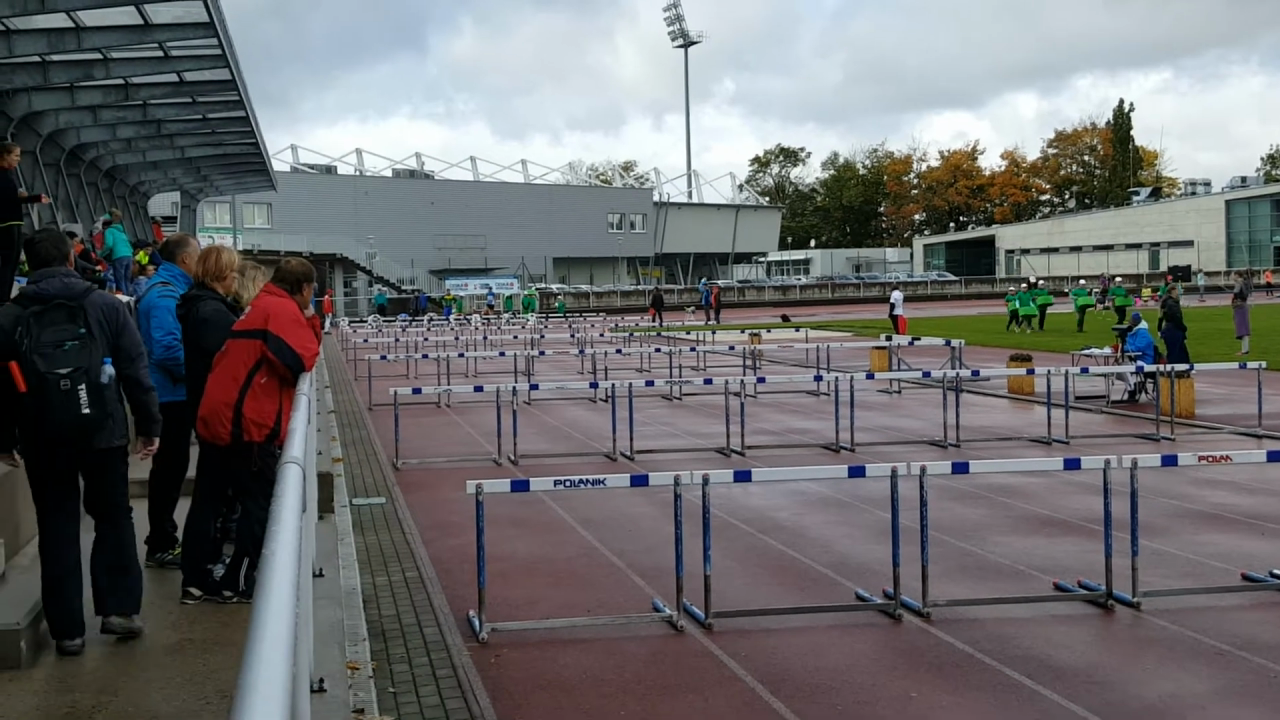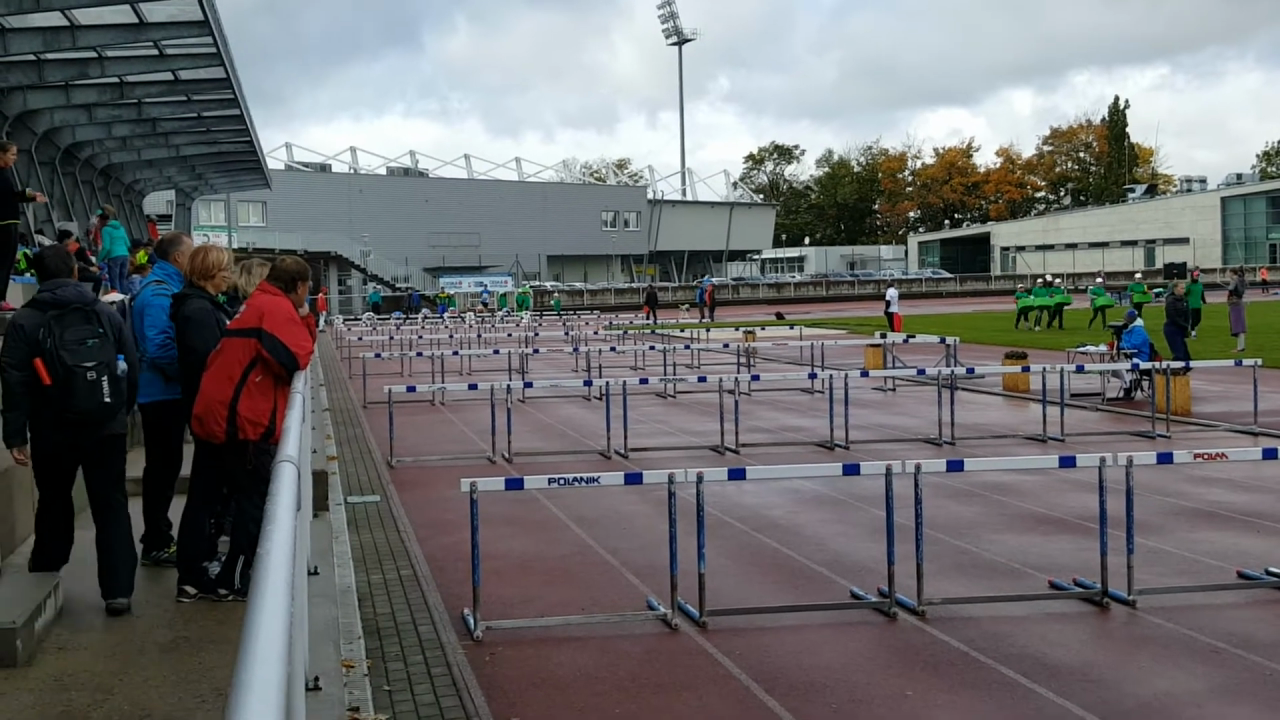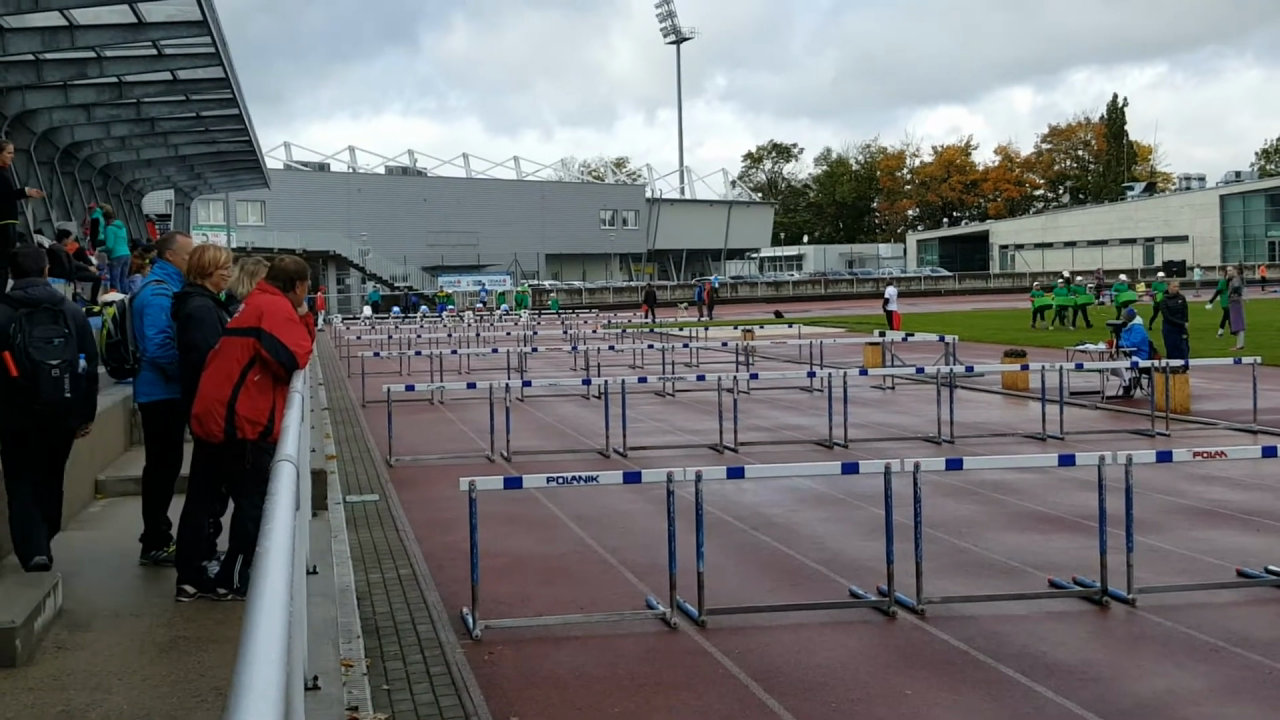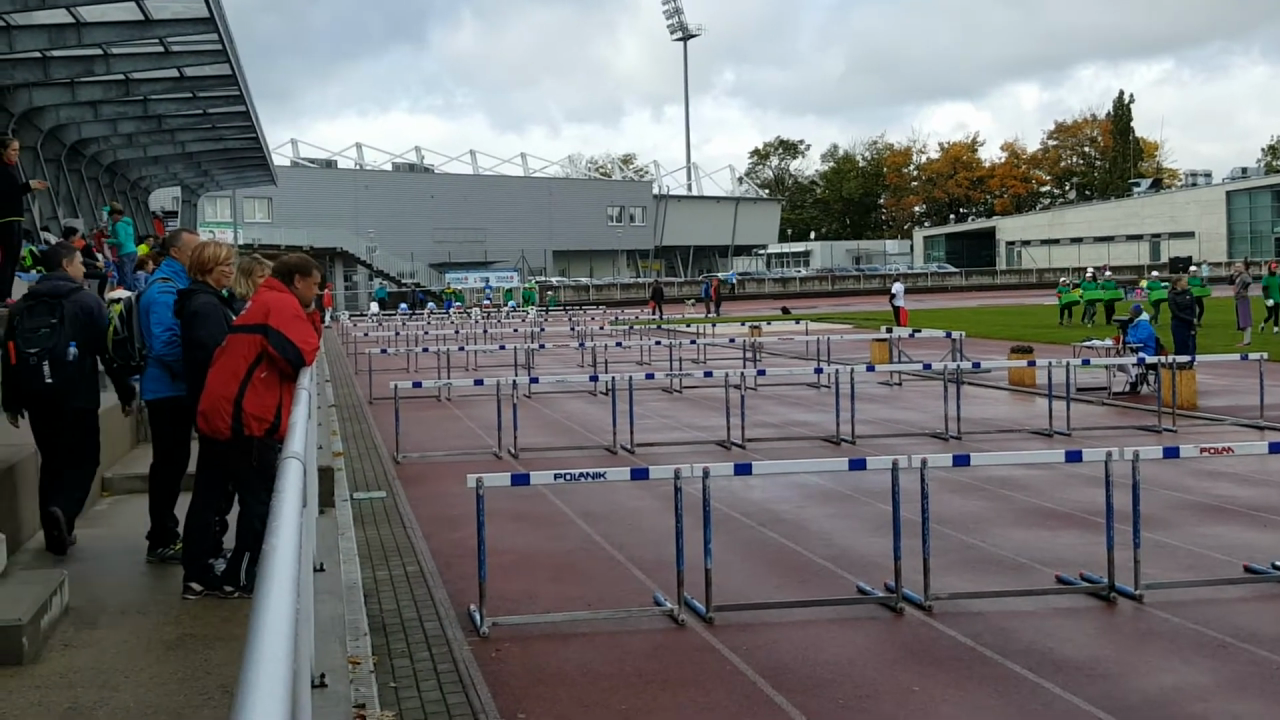
dt=0.7s
person 1, frame 1
right shoulder: (106, 306)
right elbow: (136, 371)
right wrist: (148, 424)
left hip: (42, 443)
right hip: (103, 436)
left knee: (57, 531)
right knee: (114, 519)
left ankle: (67, 629)
right ankle: (119, 609)
person 1, frame 2
right shoulder: (106, 314)
right elbow: (130, 369)
right wrist: (120, 413)
left hip: (52, 430)
right hip: (106, 427)
left knee: (54, 501)
right knee: (112, 507)
left ankle: (46, 570)
right ankle: (118, 590)
person 1, frame 3
right shoulder: (72, 312)
right elbow: (90, 366)
right wrist: (86, 413)
right hip: (63, 415)
right knee: (50, 483)
left ankle: (34, 553)
right ankle: (41, 550)
person 1, frame 4
right shoulder: (86, 302)
right elbow: (110, 350)
right wrist: (126, 393)
left hip: (38, 398)
right hip: (78, 397)
left knee: (52, 461)
right knee: (84, 462)
left ankle: (55, 529)
right ankle: (61, 512)
person 2, frame 1
left shoulder: (202, 306)
right shoulder: (212, 311)
left knee: (215, 487)
right knee: (212, 490)
left ankle: (207, 562)
right ankle: (195, 578)
person 2, frame 2
left shoulder: (206, 305)
right shoulder: (198, 310)
right elbow: (207, 363)
left knee: (212, 486)
right knee: (206, 489)
left ankle: (203, 559)
right ankle: (192, 577)
person 2, frame 3
left shoulder: (208, 304)
right shoulder: (200, 308)
right elbow: (208, 361)
left knee: (212, 485)
right knee: (205, 488)
left ankle: (202, 557)
right ankle: (191, 574)
person 2, frame 4
left shoulder: (213, 301)
right shoulder: (205, 305)
right elbow: (213, 358)
left knee: (218, 481)
right knee: (212, 484)
left ankle: (210, 554)
right ankle: (198, 571)
person 3, frame 1
left shoulder: (262, 305)
right shoulder: (283, 310)
right elbow: (300, 361)
left wrist: (309, 322)
right wrist: (310, 320)
left hip: (223, 417)
right hip: (247, 422)
right knee: (260, 504)
right ankle: (237, 584)
person 3, frame 2
left shoulder: (257, 304)
right shoulder: (278, 308)
right elbow: (295, 360)
left wrist: (304, 321)
right wrist: (305, 321)
left hip: (219, 416)
right hip: (243, 420)
right knee: (254, 502)
right ankle: (233, 582)
person 3, frame 3
left shoulder: (257, 303)
right shoulder: (276, 308)
left elbow: (289, 353)
right elbow: (294, 360)
left wrist: (303, 320)
right wrist: (303, 320)
left hip: (220, 415)
right hip: (242, 420)
left knee: (239, 500)
right knee: (253, 503)
left ankle: (196, 576)
right ankle: (232, 582)
person 3, frame 4
left shoulder: (264, 301)
right shoulder: (283, 305)
right elbow: (300, 357)
left wrist: (311, 316)
right wrist: (309, 320)
left hip: (222, 412)
right hip: (248, 417)
left knee: (234, 496)
right knee: (259, 501)
left ankle: (200, 575)
right ankle: (238, 579)
person 4, frame 1
left shoulder: (170, 289)
right shoulder: (165, 294)
right elbow: (168, 349)
left hip: (172, 392)
right hip: (170, 394)
left knee: (172, 467)
right knee: (170, 468)
left ankle: (164, 538)
right ankle: (160, 546)
person 4, frame 2
left shoulder: (166, 287)
right shoulder: (160, 293)
right elbow: (160, 348)
left wrist: (184, 377)
left hip: (166, 391)
right hip: (162, 392)
left knee: (166, 465)
right knee: (163, 466)
left ankle: (159, 536)
right ankle: (156, 545)
person 4, frame 3
left shoulder: (167, 287)
right shoulder: (159, 293)
right elbow: (159, 348)
left wrist: (187, 375)
left hip: (165, 390)
right hip: (162, 391)
left knee: (165, 464)
right knee: (162, 466)
left ankle: (158, 536)
right ankle: (154, 544)
person 4, frame 4
left shoulder: (175, 284)
right shoulder: (166, 290)
right elbow: (166, 346)
left hip: (172, 388)
right hip: (169, 389)
left knee: (172, 462)
right knee: (169, 463)
left ankle: (165, 534)
right ankle: (161, 542)
